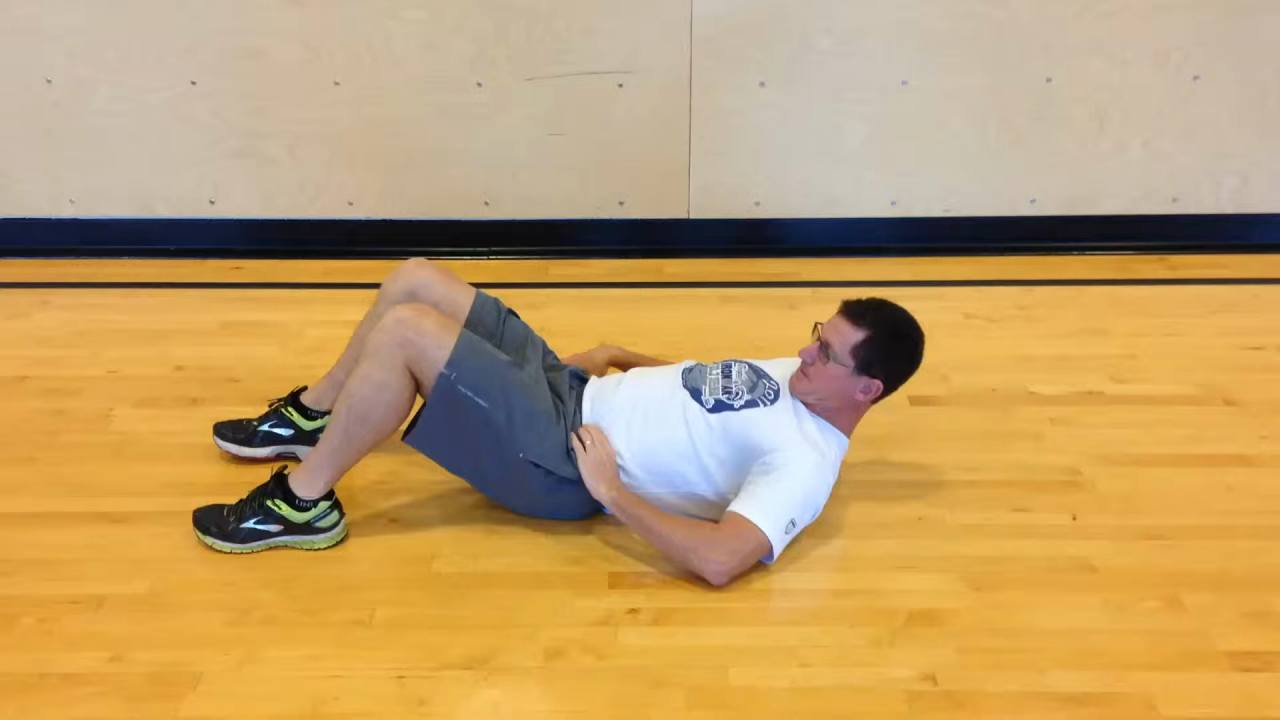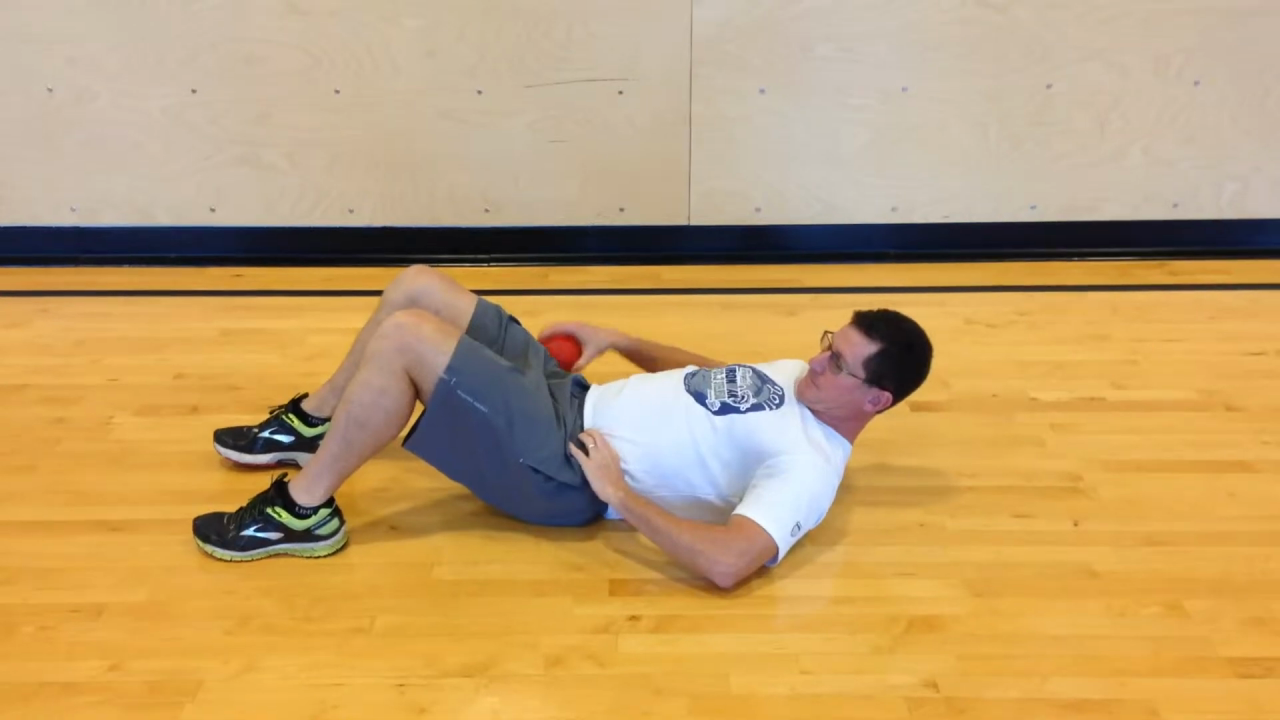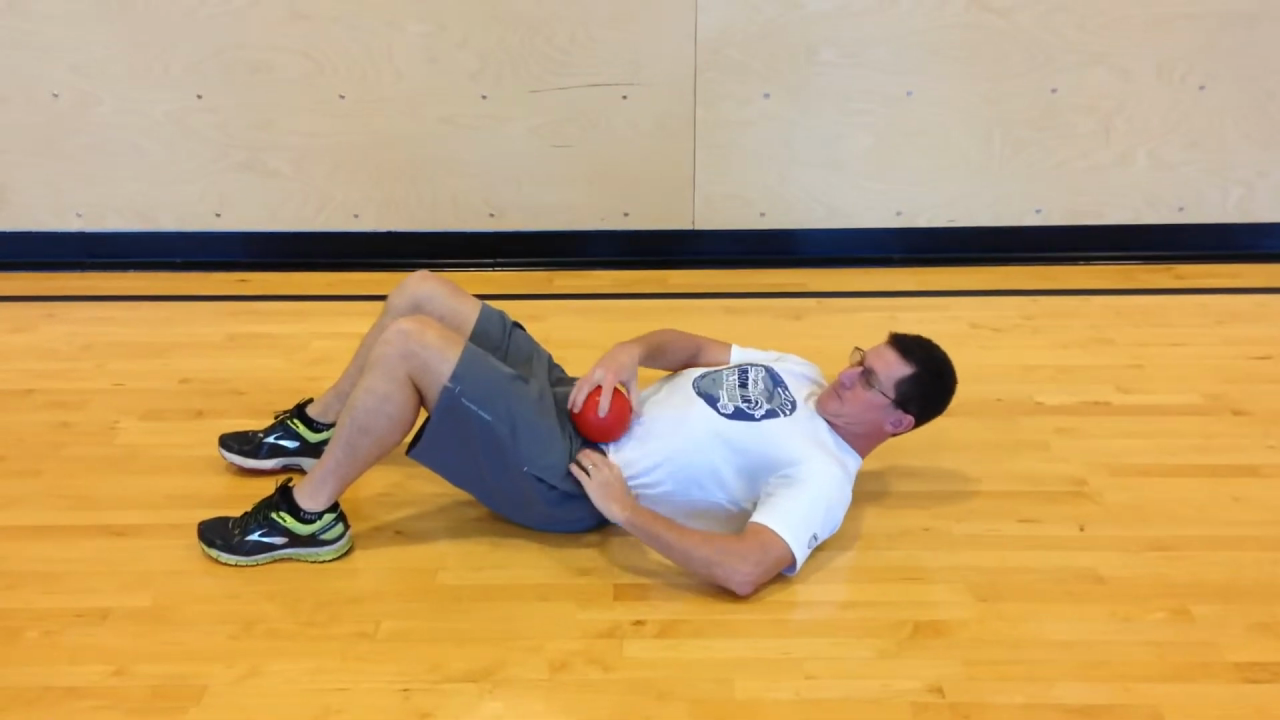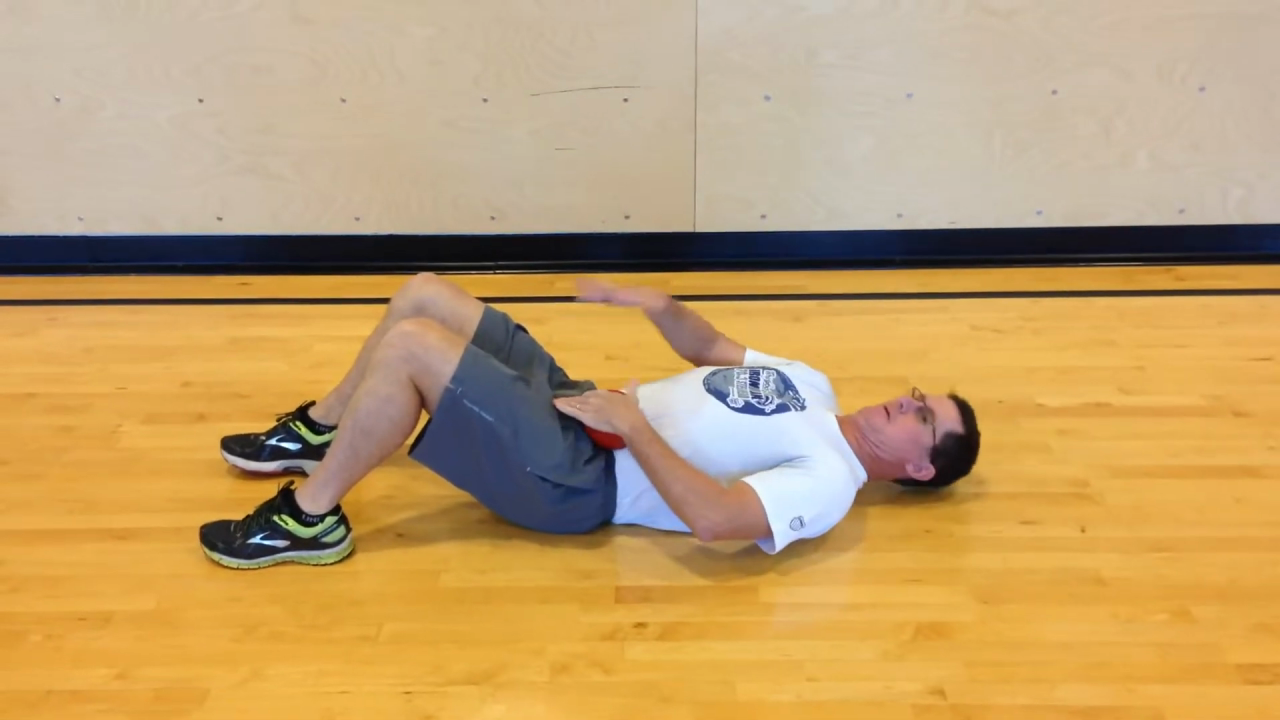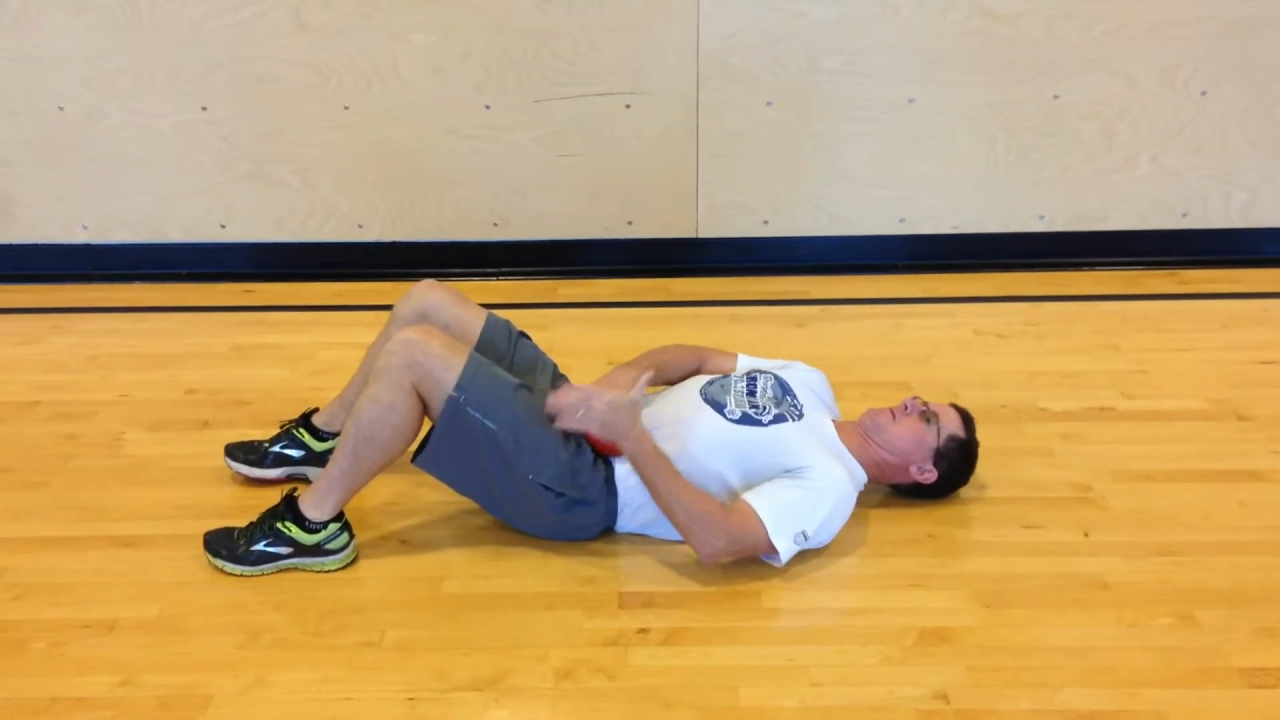
dt=0.7s
person 1, frame 1
left shoulder: (804, 465)
right shoulder: (794, 379)
left elbow: (719, 560)
left wrist: (611, 490)
right wrist: (615, 356)
left hip: (558, 461)
right hip: (573, 393)
left knee: (404, 329)
right knee: (413, 281)
left ankle: (301, 505)
right ankle: (308, 418)
person 1, frame 2
left shoulder: (807, 468)
right shoulder: (795, 380)
left elbow: (726, 562)
left wrist: (618, 493)
right wrist: (619, 341)
left hip: (559, 469)
right hip: (574, 401)
left knee: (404, 335)
right knee: (415, 287)
left ankle: (302, 512)
right ankle: (309, 426)
person 1, frame 3
left shoulder: (820, 480)
right shoulder: (801, 375)
left elbow: (743, 570)
right elbow: (692, 346)
left wrist: (626, 509)
right wrist: (629, 353)
left hip: (563, 472)
right hip: (574, 404)
left knee: (406, 343)
right knee: (419, 291)
left ankle: (306, 516)
right ankle: (311, 431)
person 1, frame 4
left shoulder: (827, 480)
right shoulder: (813, 387)
left elbow: (714, 517)
right elbow: (710, 347)
left wrist: (633, 425)
right wrist: (657, 302)
left hip: (574, 480)
right hip: (581, 409)
left knee: (409, 347)
right knee: (423, 295)
left ankle: (309, 520)
right ankle: (315, 434)
person 1, frame 5
left shoulder: (826, 491)
right shoulder: (812, 386)
left elbow: (712, 538)
right elbow: (697, 358)
left wrist: (629, 434)
right wrist: (629, 375)
left hip: (578, 487)
right hip: (590, 424)
left knee: (412, 353)
right knee: (426, 301)
left ankle: (312, 526)
right ankle: (319, 440)
